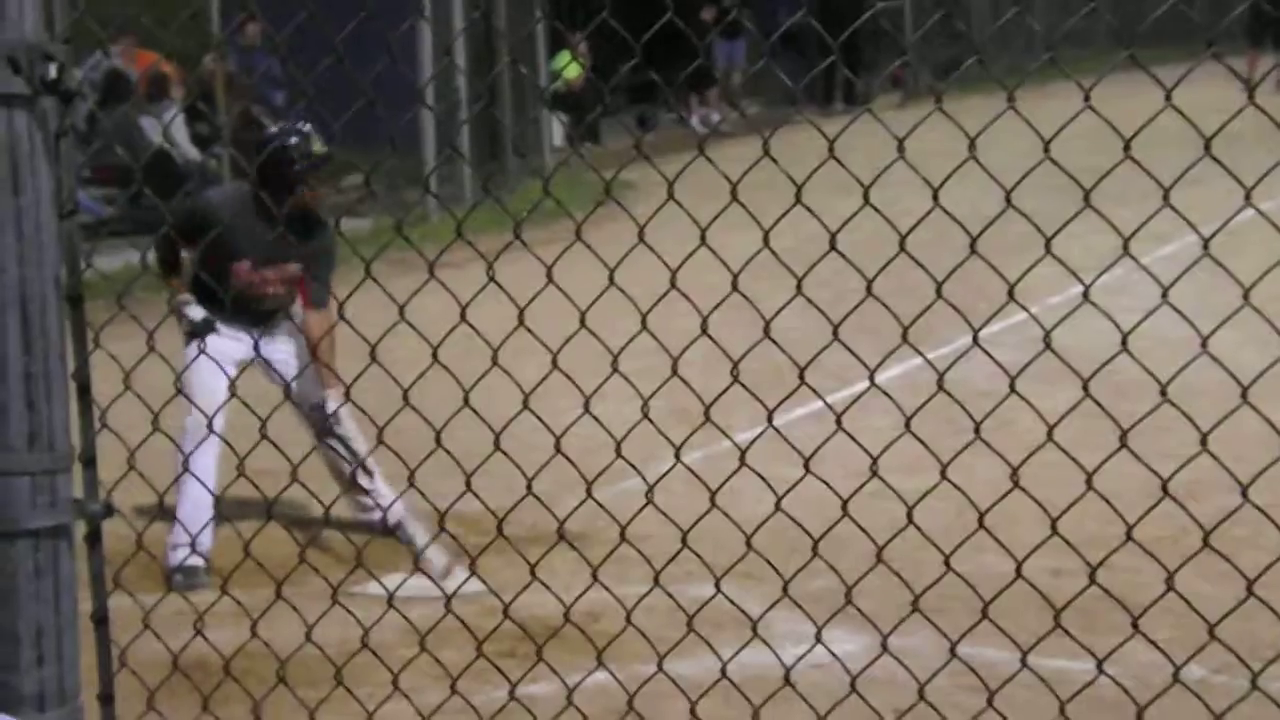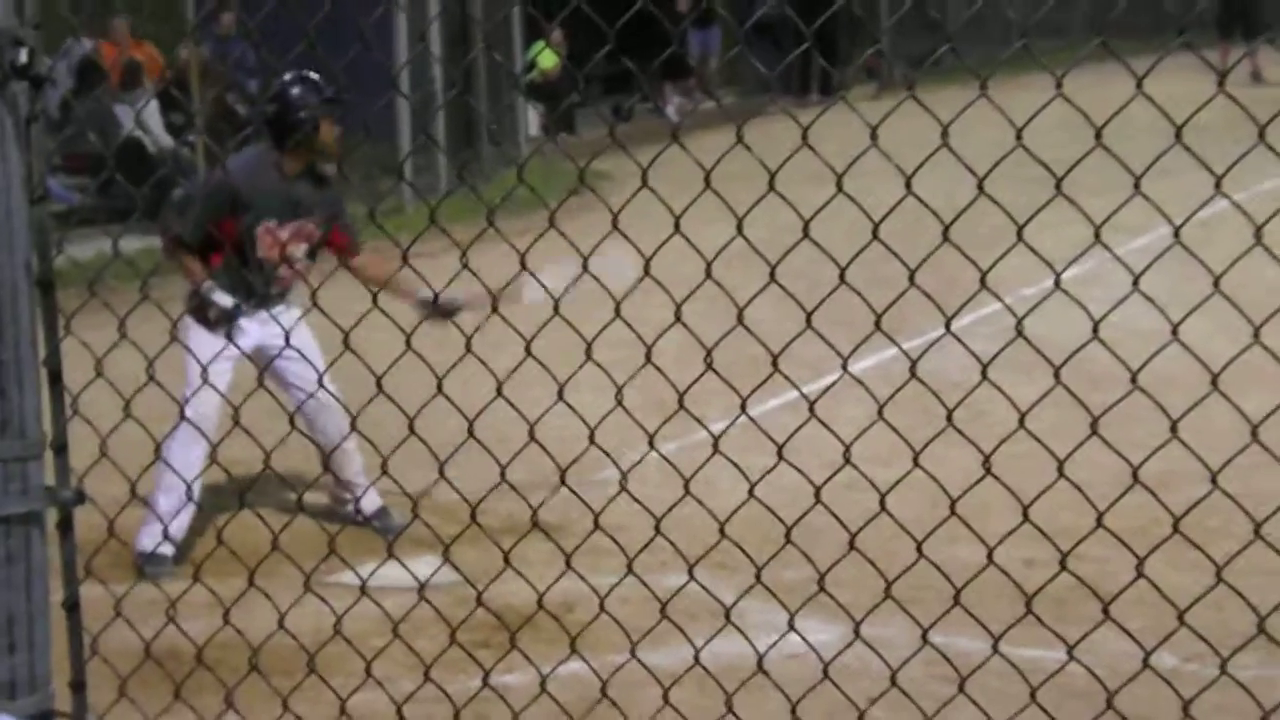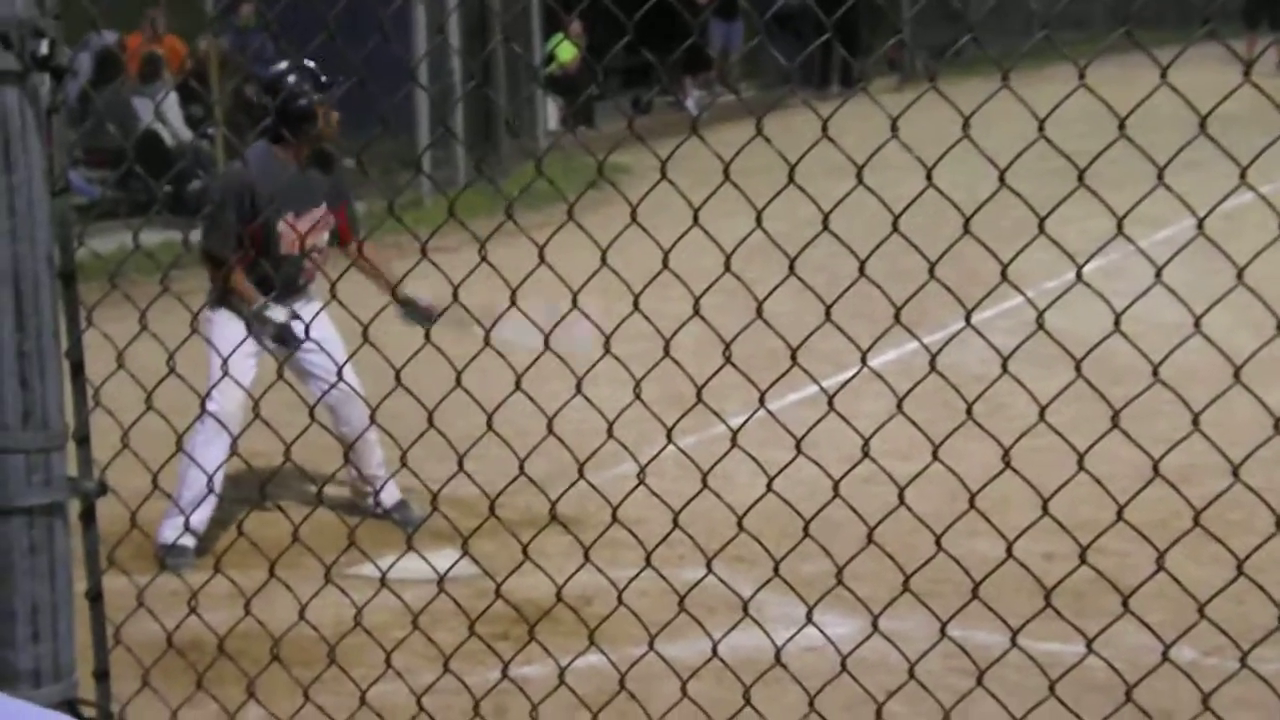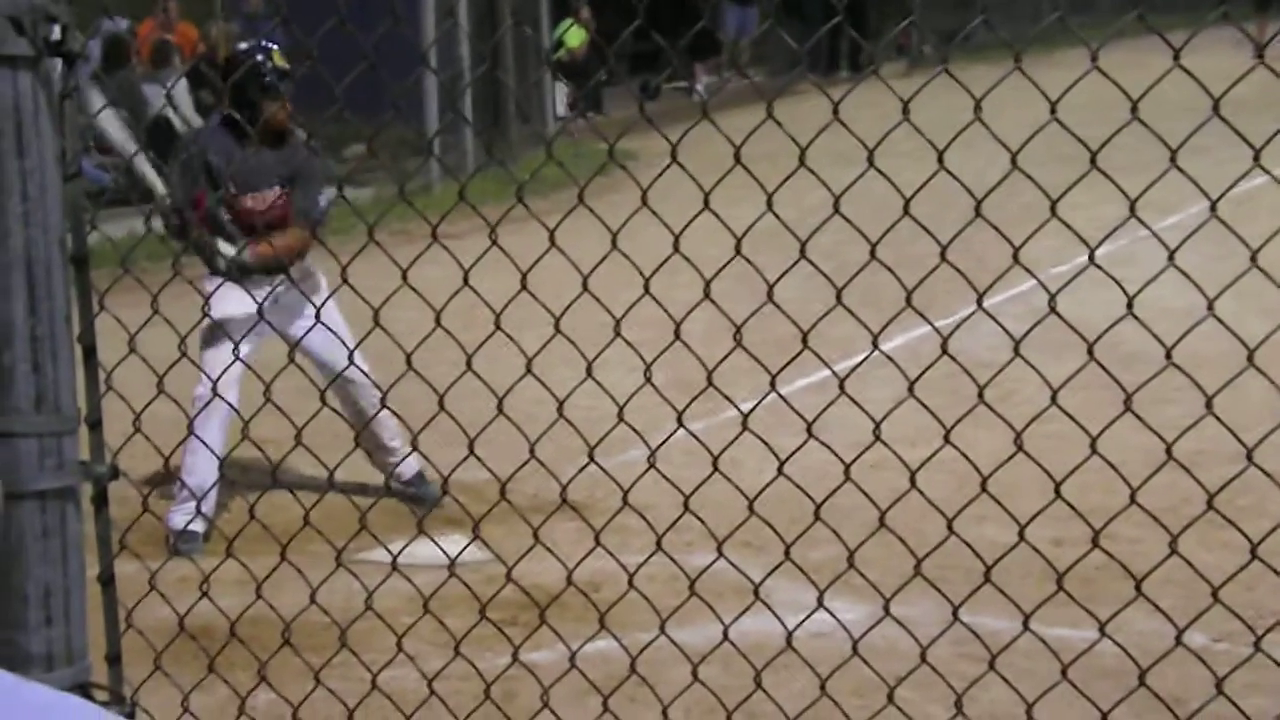
dt=0.4s
person 1, frame 1
left shoulder: (313, 231)
right shoulder: (220, 207)
left elbow: (316, 313)
right elbow: (169, 246)
left wrist: (330, 388)
right wrist: (183, 302)
left hip: (279, 326)
right hip: (218, 327)
left knee: (332, 418)
right knee: (204, 425)
left ankle: (384, 506)
right ankle: (188, 551)
person 1, frame 2
left shoulder: (320, 186)
right shoulder: (240, 176)
left elbow: (355, 256)
right elbow: (176, 235)
left wrist: (424, 299)
right wrist: (207, 290)
left hip: (279, 313)
right hip: (221, 315)
left knee: (326, 406)
right knee: (201, 416)
left ankle: (358, 498)
right ankle: (158, 538)
person 1, frame 3
left shoulder: (324, 170)
right shoulder: (247, 176)
left elbow: (348, 239)
right elbow: (217, 258)
left wrist: (397, 293)
right wrist: (263, 311)
left hip: (301, 304)
right hip: (239, 308)
left knee: (347, 398)
right knee: (222, 412)
left ankle: (379, 491)
right ankle: (179, 530)
person 1, frame 4
left shoulder: (299, 151)
right shoulder: (206, 144)
left elbow: (302, 231)
right elbow: (183, 217)
left wrist: (247, 252)
right wrist: (198, 232)
left hip: (294, 279)
right hip: (233, 287)
left knee: (351, 374)
right knee: (215, 391)
left ankle: (401, 468)
right ankle: (188, 513)
